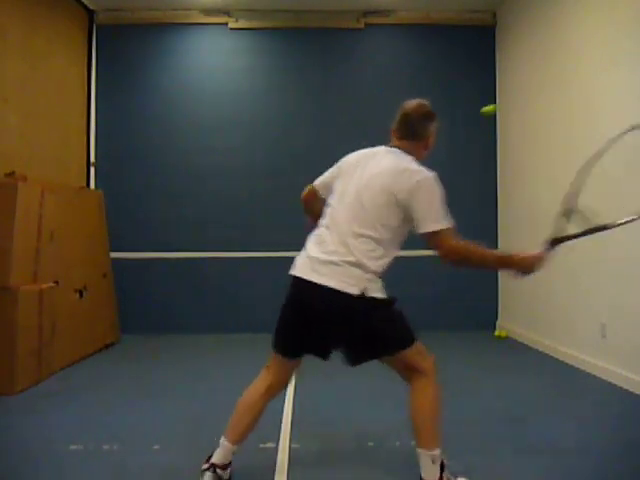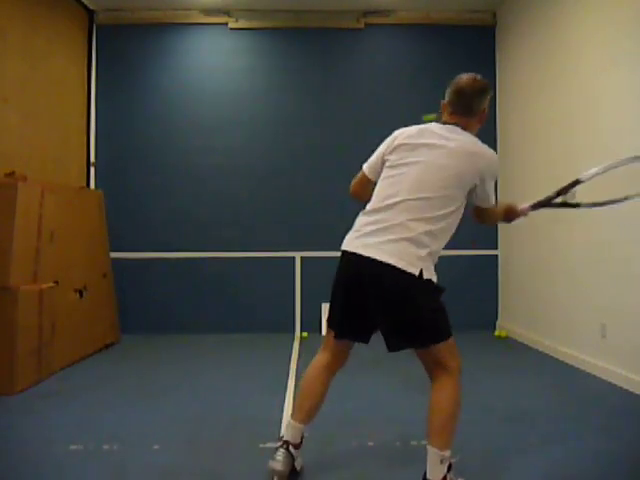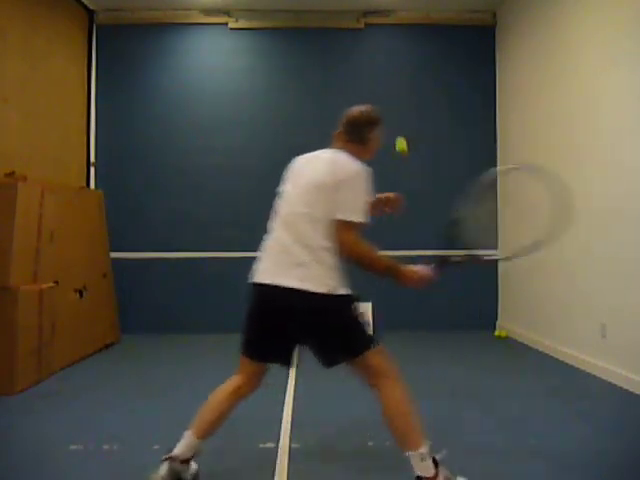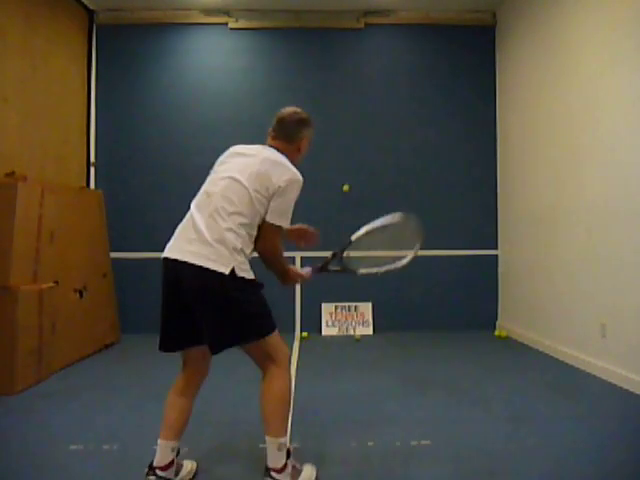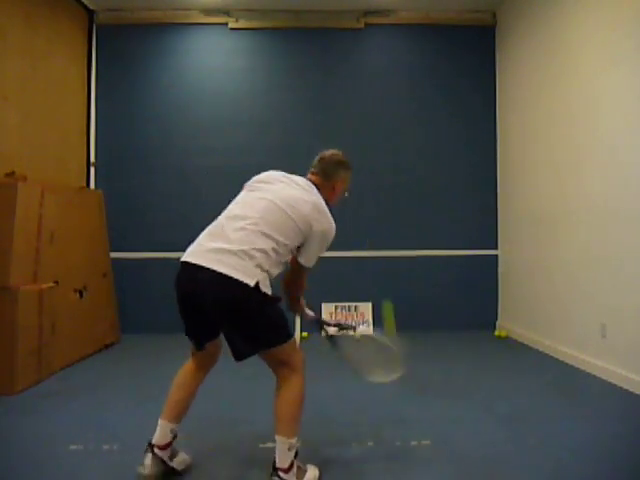
dt=0.5s
person 1, frame 1
left shoulder: (355, 159)
right shoulder: (420, 180)
left elbow: (309, 200)
right elbow: (450, 250)
right wrist: (511, 262)
left hip: (304, 279)
right hip: (352, 293)
left knee: (272, 377)
right knee: (422, 370)
person 1, frame 2
left shoulder: (403, 135)
right shoulder: (482, 158)
left elbow: (358, 189)
right elbow: (485, 216)
right wrist: (509, 212)
left hip: (357, 255)
right hip: (405, 272)
left knee: (331, 356)
right knee: (446, 369)
person 1, frame 3
left shoulder: (301, 162)
right shoulder: (354, 172)
right elbow: (347, 243)
left wrist: (364, 206)
right wrist: (401, 273)
left hip: (266, 283)
right hip: (316, 293)
left knee: (246, 379)
right knee: (383, 376)
person 1, frame 4
left shoulder: (234, 153)
right shoulder: (289, 175)
right elbow: (266, 245)
left wrist: (284, 230)
right wrist: (288, 273)
left hip: (176, 261)
right hip: (218, 272)
left knee: (193, 371)
right knee: (276, 361)
person 1, frame 5
left shoulder: (268, 177)
right shoulder: (324, 221)
right elbow: (295, 280)
right wrist: (296, 307)
left hip: (193, 266)
right hip: (238, 283)
left knee: (201, 359)
right knee: (291, 367)
left ankle: (159, 450)
